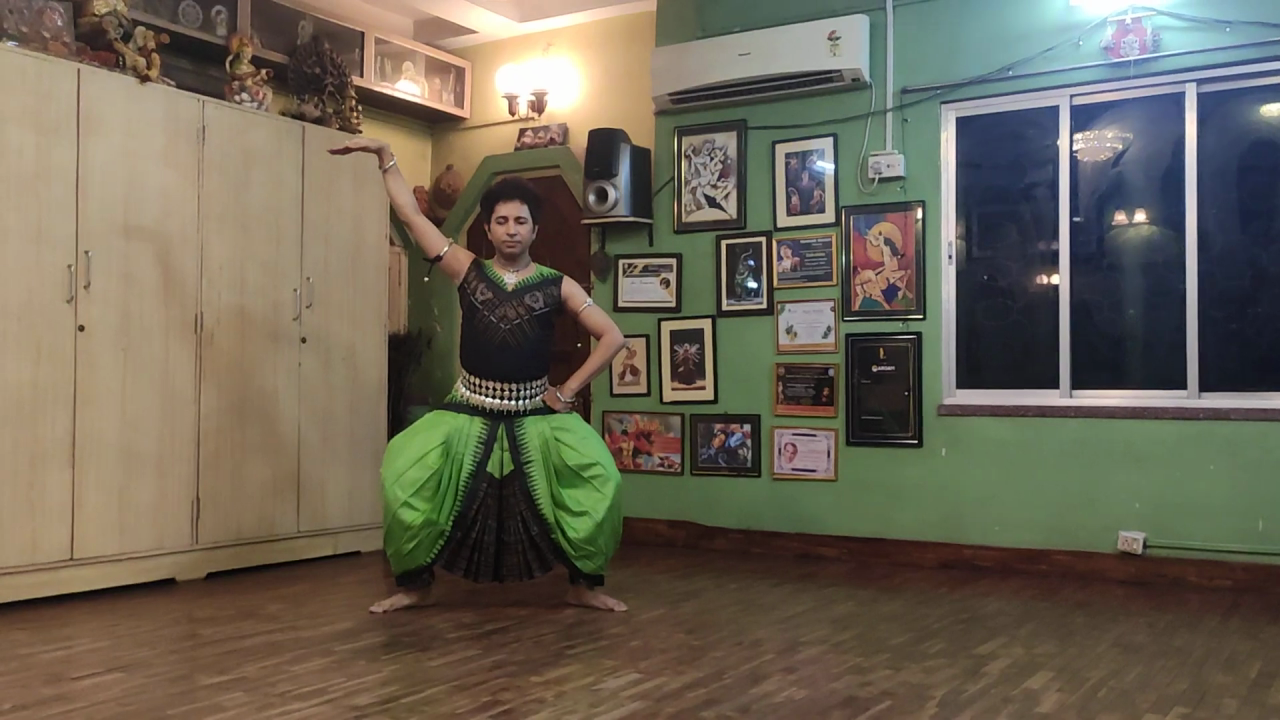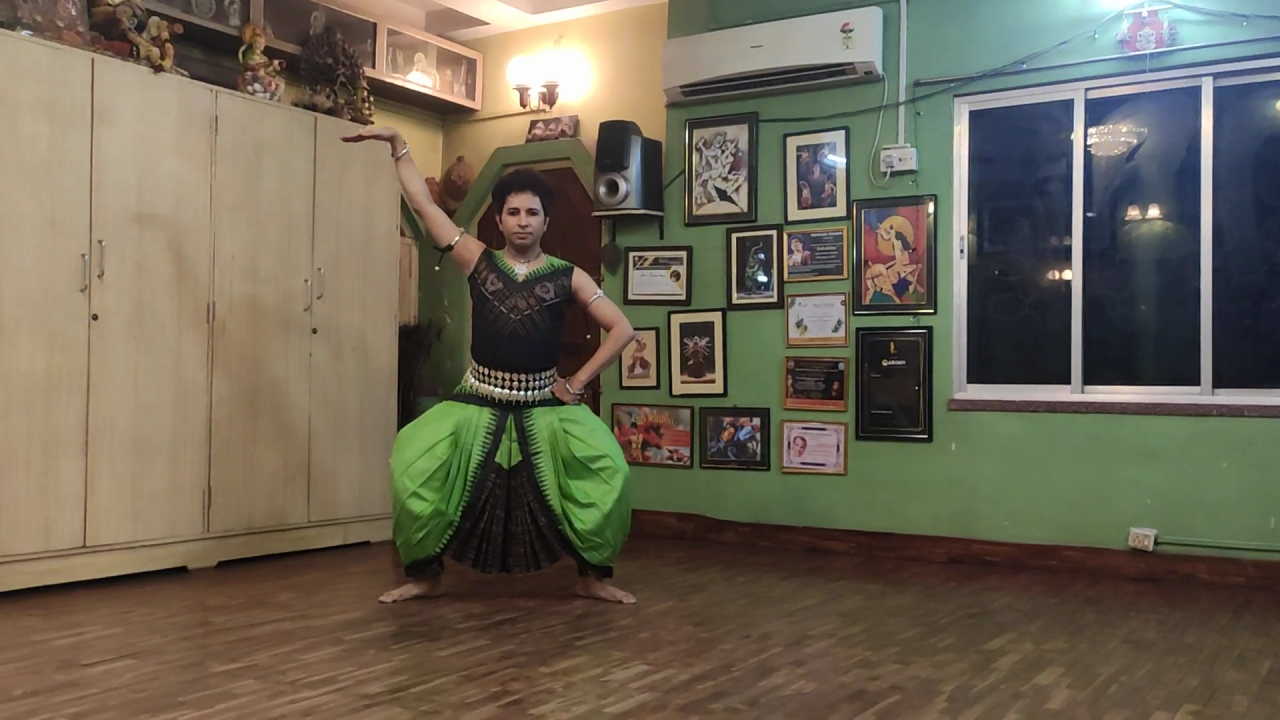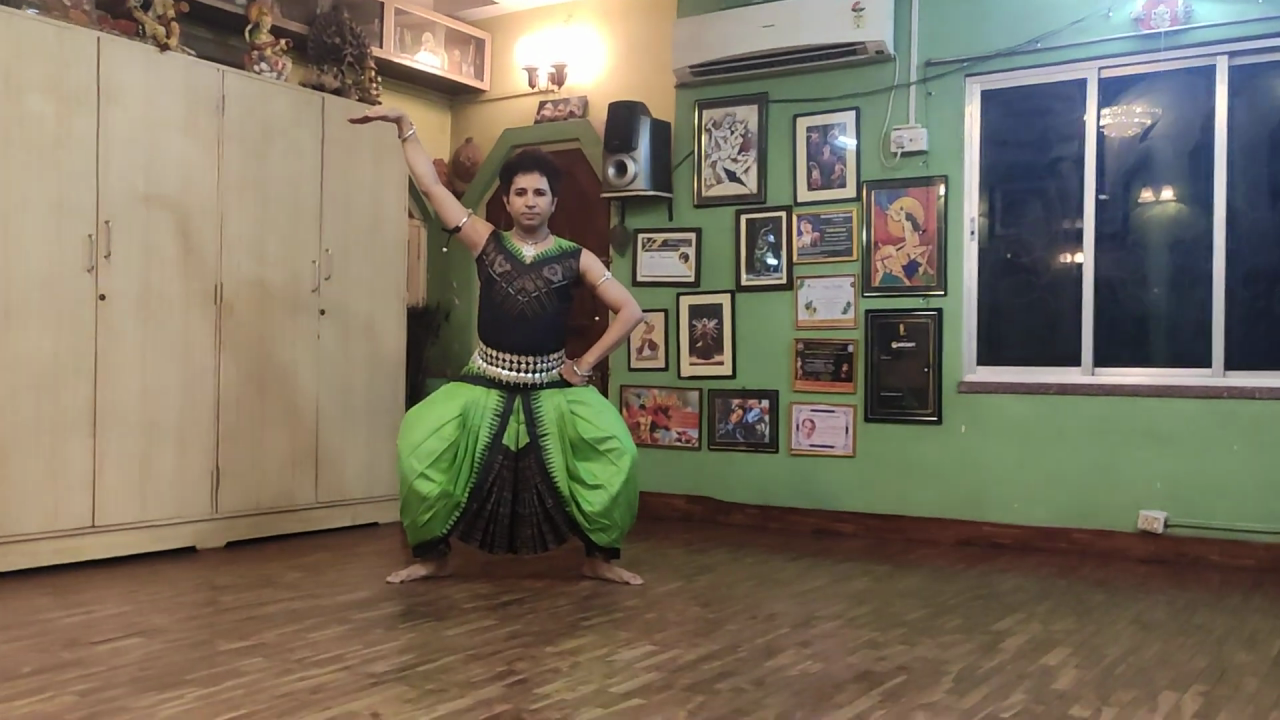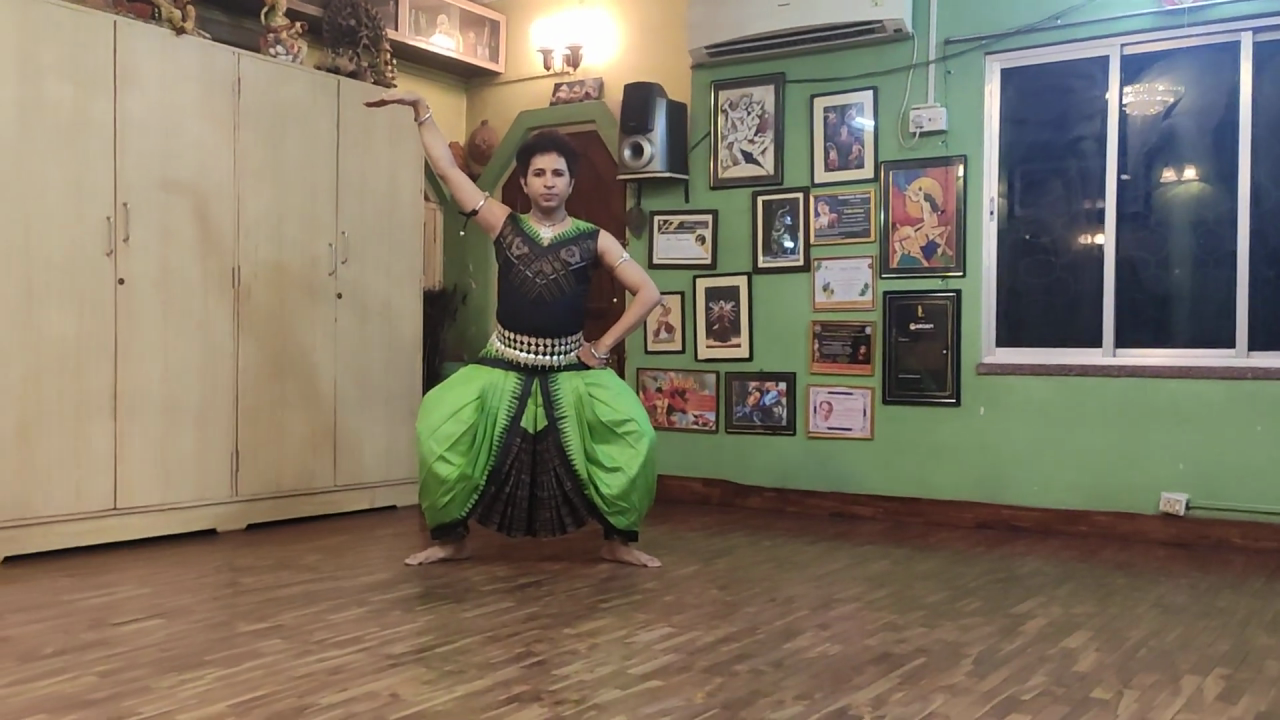
dt=0.7s
person 1, frame 1
left shoulder: (558, 286)
right shoulder: (468, 271)
left elbow: (613, 337)
right elbow: (411, 215)
left wrist: (569, 390)
right wrist: (384, 154)
left hip: (535, 413)
right hip: (469, 411)
left knee: (599, 476)
right knee: (404, 471)
left ankle: (585, 584)
right ankle: (415, 582)
person 1, frame 2
left shoulder: (568, 277)
right shoulder: (478, 261)
left elbow: (622, 329)
right elbow: (423, 204)
left wrist: (578, 382)
right wrist: (397, 143)
left hip: (545, 404)
right hip: (479, 402)
left knee: (608, 468)
right knee: (412, 461)
left ankle: (593, 576)
right ankle: (425, 574)
person 1, frame 3
left shoulder: (576, 258)
right shoulder: (486, 243)
left elbow: (630, 311)
right elbow: (431, 186)
left wrist: (585, 364)
right wrist: (404, 124)
left hip: (552, 386)
right hip: (486, 383)
left knee: (616, 451)
right knee: (420, 441)
left ankle: (600, 557)
right ankle: (432, 554)
person 1, frame 4
left shoulder: (594, 240)
right shoulder: (504, 225)
left elbow: (649, 293)
right elbow: (447, 169)
left wrist: (603, 346)
right wrist: (421, 108)
left hip: (571, 368)
right hip: (504, 365)
left knee: (634, 433)
right knee: (438, 424)
left ankle: (619, 539)
right ankle: (451, 536)
